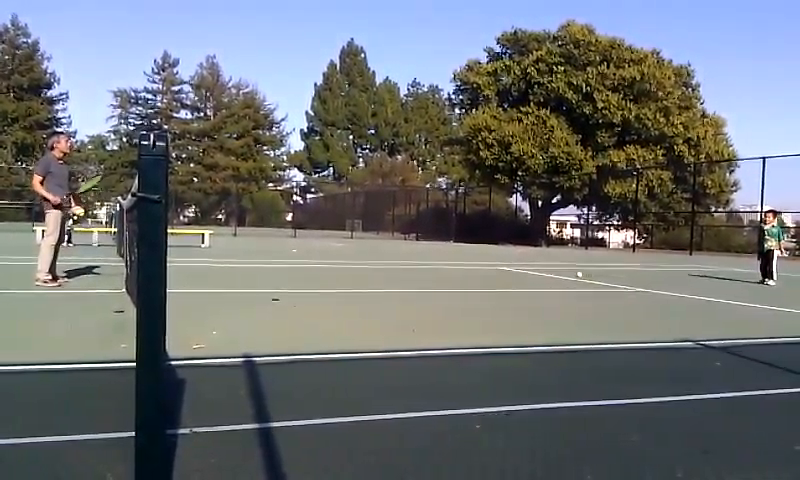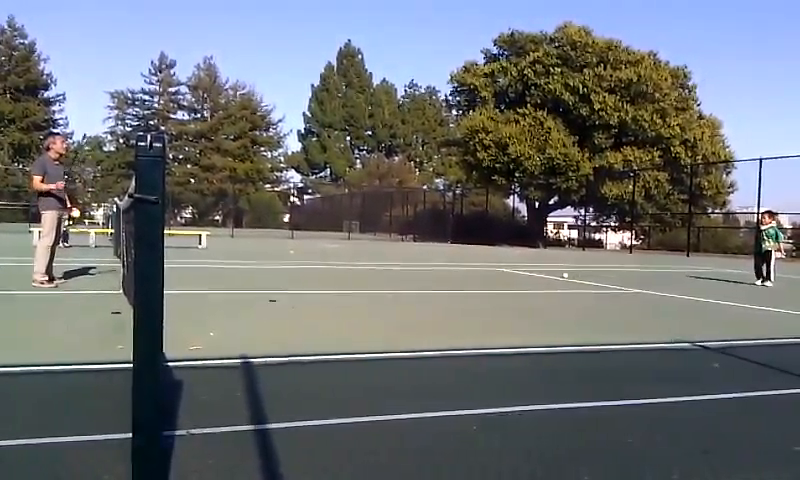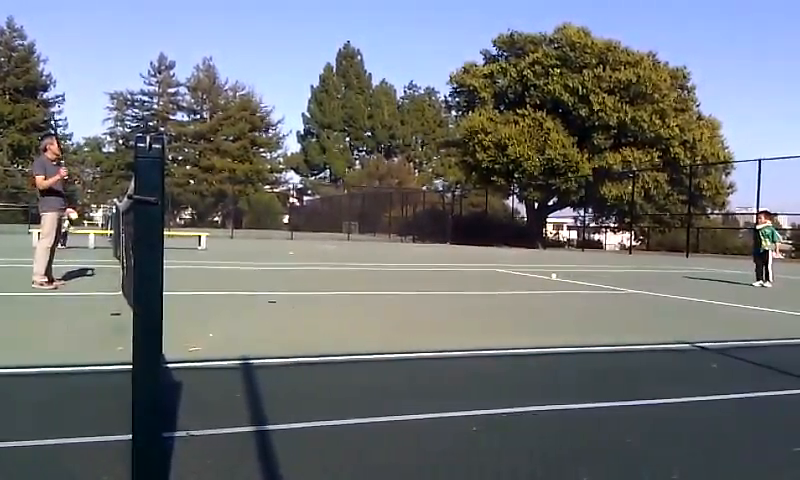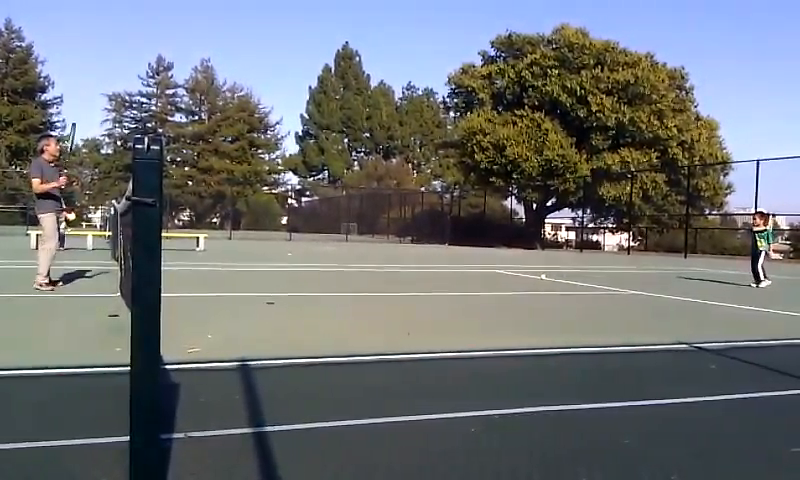
dt=0.3s
person 1, frame 1
left shoulder: (64, 164)
right shoulder: (46, 160)
right elbow: (35, 183)
right wrist: (50, 196)
left hip: (63, 207)
right hip: (53, 207)
left knee: (57, 241)
right knee: (50, 240)
left ankle: (51, 273)
right ankle: (42, 276)
person 1, frame 2
left shoulder: (60, 164)
right shoulder: (41, 161)
right elbow: (36, 185)
left wrist: (69, 205)
right wrist: (54, 186)
left hip: (60, 208)
right hip: (49, 208)
left knee: (54, 243)
right knee: (46, 241)
left ankle: (48, 275)
right ankle: (39, 277)
person 1, frame 3
left shoulder: (57, 164)
right shoulder: (40, 162)
right elbow: (41, 184)
left wrist: (66, 206)
right wrist: (58, 176)
left hip: (59, 209)
right hip: (49, 209)
left knee: (53, 244)
right knee: (46, 242)
left ankle: (48, 276)
right ankle: (38, 278)
person 1, frame 4
left shoulder: (54, 166)
right shoulder: (37, 163)
right elbow: (36, 188)
left wrist: (64, 207)
right wrist: (56, 183)
left hip: (56, 210)
right hip: (46, 210)
left knee: (49, 245)
right knee: (51, 244)
left ankle: (46, 278)
right ankle: (40, 279)
